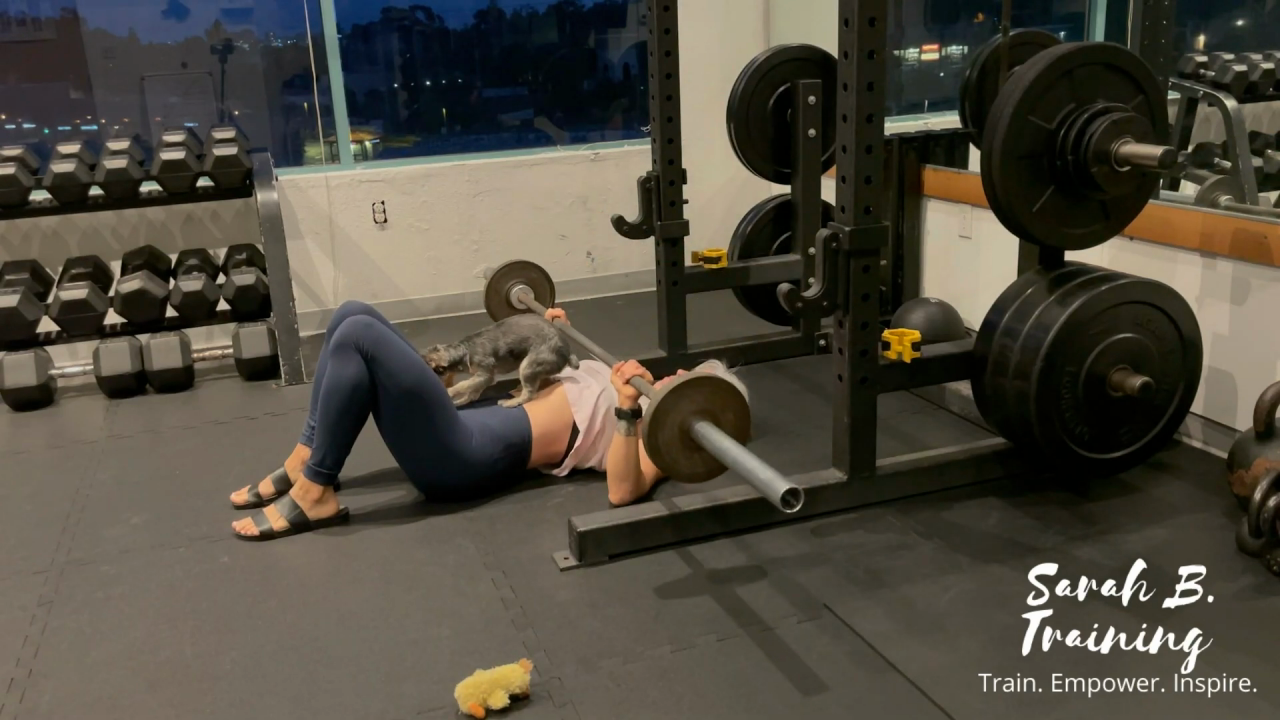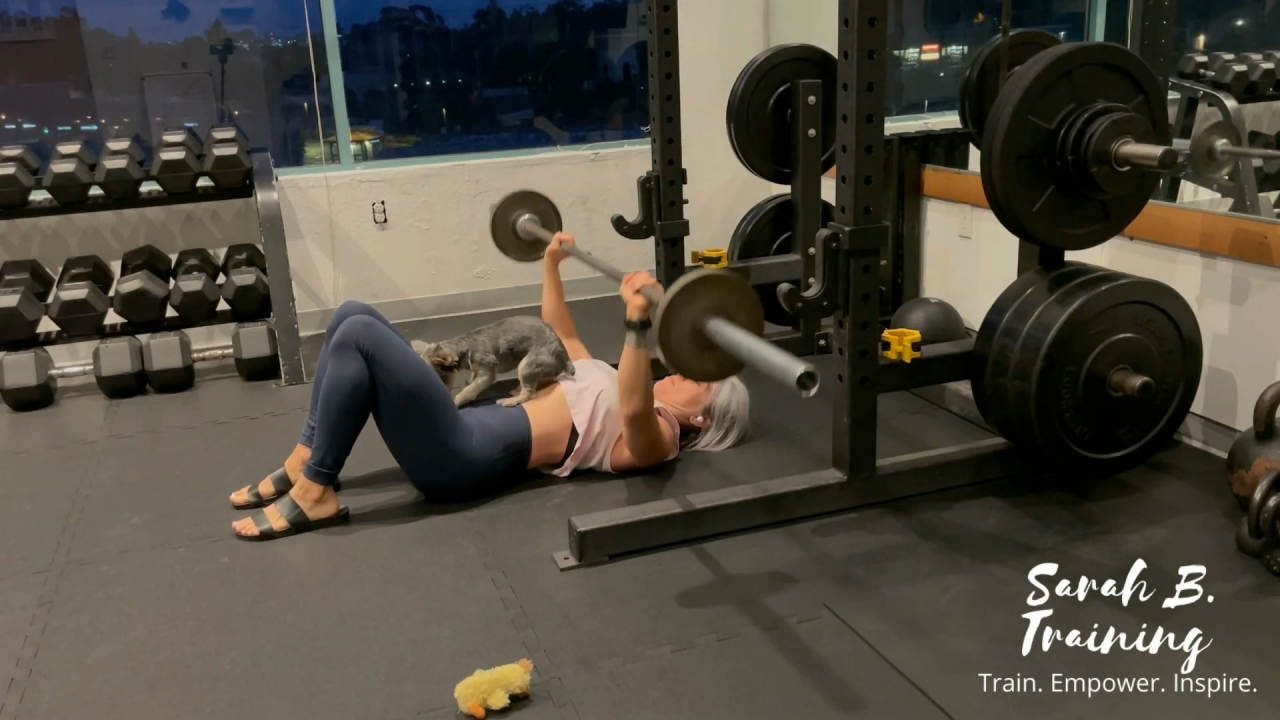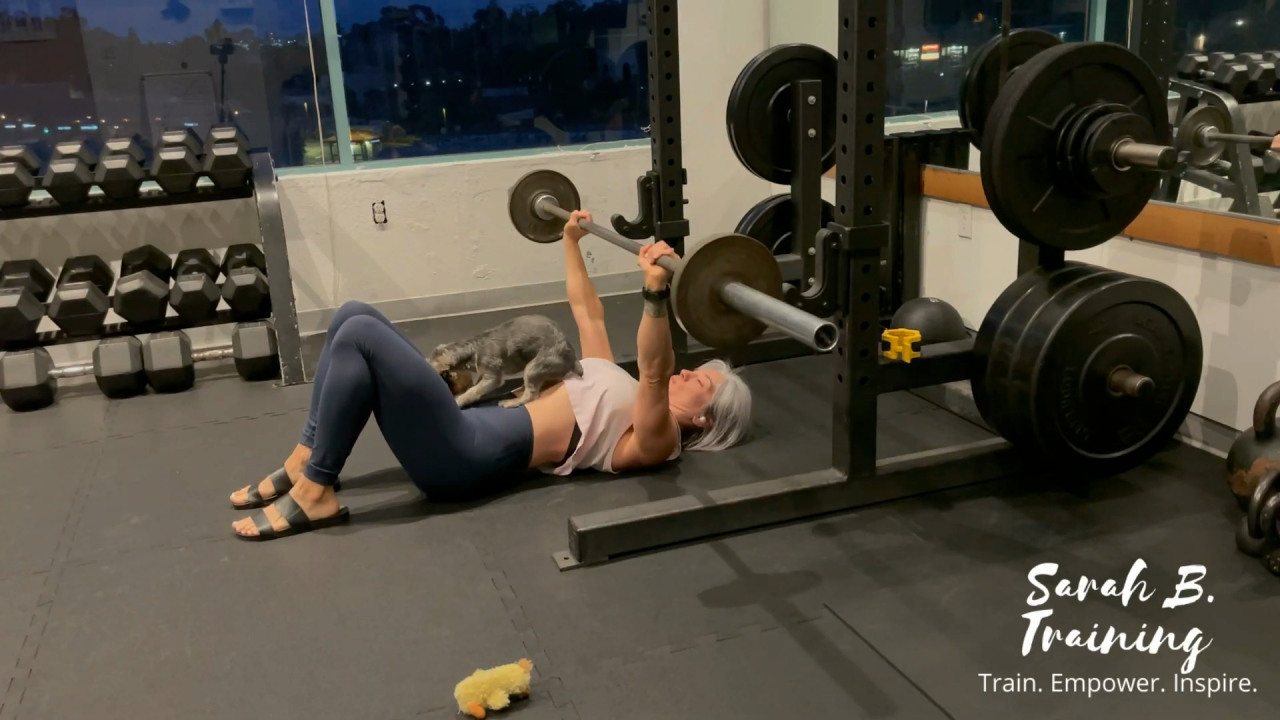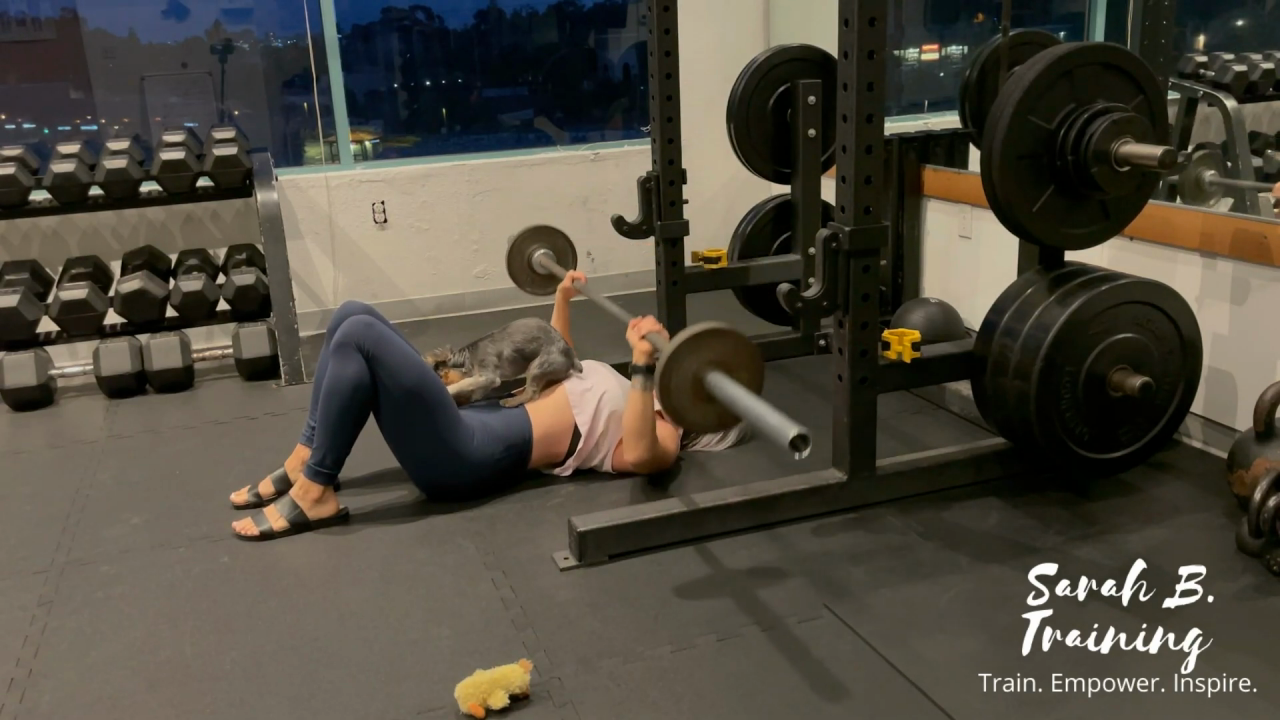
dt=0.4s
person 1, frame 1
right shoulder: (644, 399)
left elbow: (623, 493)
left wrist: (630, 408)
left hip: (466, 457)
right hip: (470, 421)
left knee: (359, 335)
right knee: (354, 314)
left ankle: (315, 495)
right ankle: (303, 465)
person 1, frame 2
left shoulder: (656, 437)
right shoulder: (620, 388)
left elbow: (633, 409)
right elbow: (556, 330)
left wrist: (639, 321)
right wrist: (551, 265)
left hip: (467, 457)
right hip: (469, 424)
left knee: (358, 334)
right knee: (353, 314)
left ankle: (315, 494)
right ankle: (302, 464)
person 1, frame 3
left shoulder: (656, 438)
right shoulder: (619, 389)
left elbow: (655, 372)
right elbow: (587, 312)
left wrist: (656, 291)
right wrist: (571, 242)
left hip: (469, 456)
right hip: (471, 424)
left knee: (360, 336)
right knee: (354, 315)
left ankle: (315, 494)
right ankle: (302, 465)
person 1, frame 4
left shoulder: (661, 444)
right shoulder: (623, 397)
left elbow: (640, 450)
left wrist: (644, 365)
right wrist: (563, 297)
left hip: (469, 457)
right hip: (473, 421)
left knee: (360, 333)
right knee: (353, 314)
left ankle: (315, 495)
right ankle: (302, 464)
